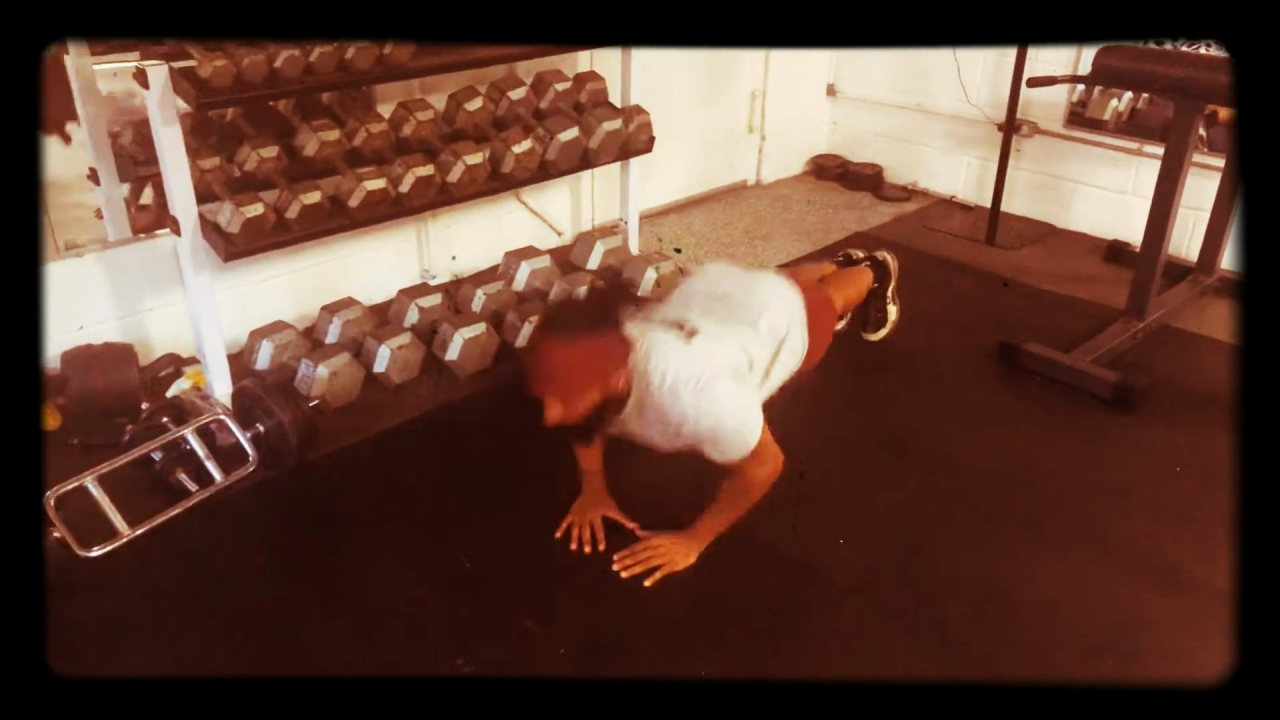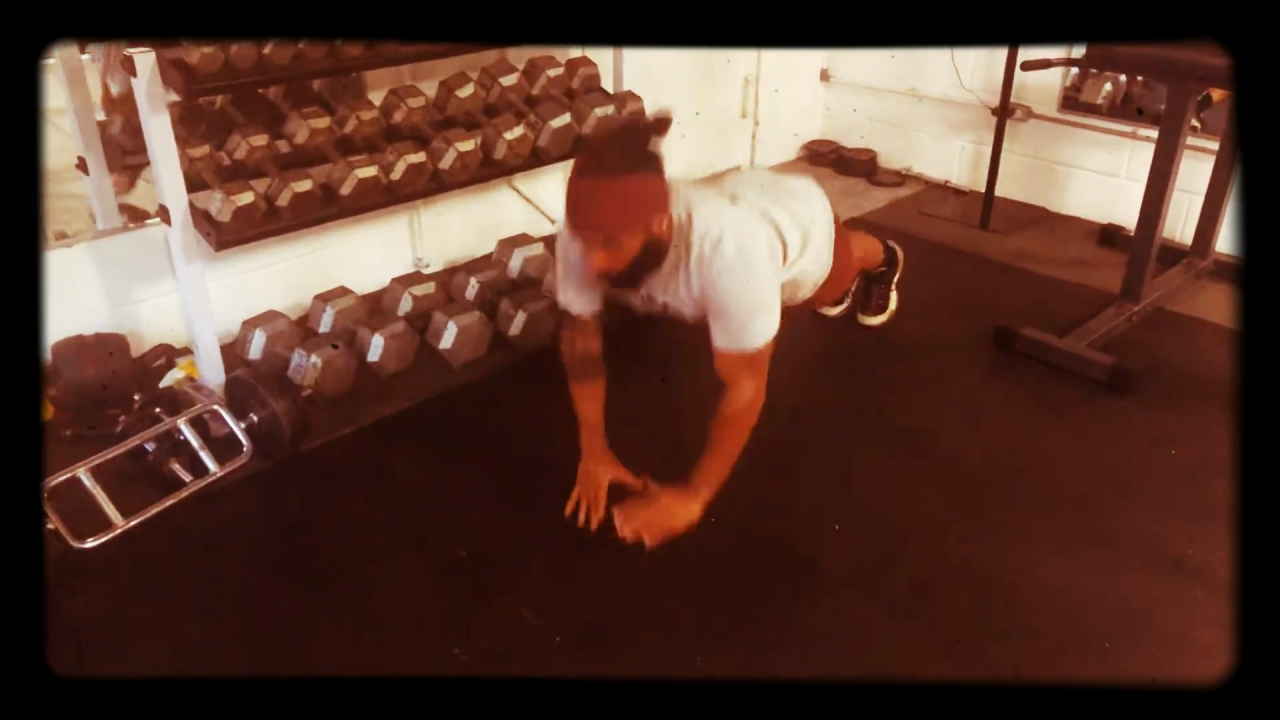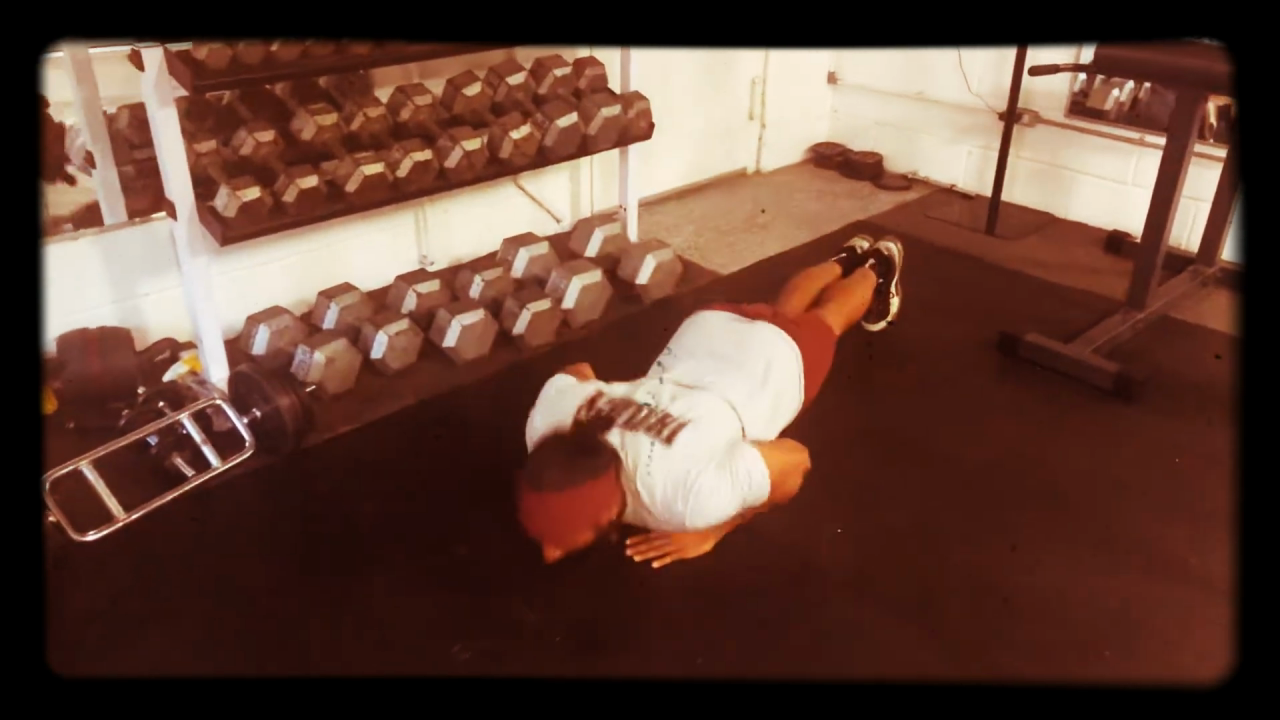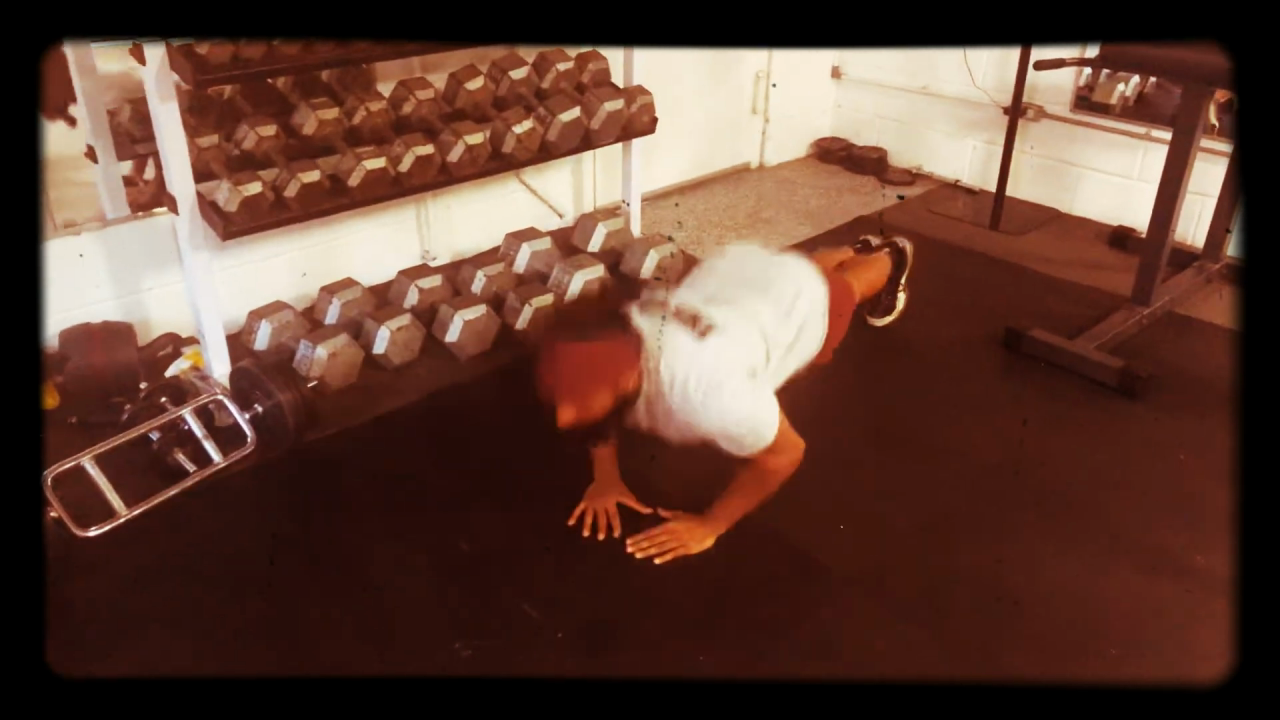
dt=0.4s
person 1, frame 1
left shoulder: (690, 394)
right shoulder: (555, 353)
left elbow: (766, 463)
left wrist: (695, 538)
right wrist: (593, 490)
left hip: (779, 312)
right hip: (713, 287)
left knee: (828, 302)
left ankle: (874, 269)
right ankle: (843, 260)
person 1, frame 2
left shoulder: (729, 250)
right shoulder: (585, 237)
left elbow: (745, 389)
right elbow: (580, 336)
left wrist: (695, 494)
right wrist: (594, 449)
left hip: (803, 218)
left knee: (850, 256)
left ankle: (884, 259)
person 1, frame 3
left shoulder: (683, 495)
right shoulder: (548, 426)
left elbow: (796, 462)
left wrist: (710, 532)
left hip: (777, 358)
right hip: (707, 331)
left knee: (826, 316)
right knee: (785, 309)
left ankle: (878, 265)
right ankle: (849, 257)
person 1, frame 4
left shoulder: (703, 391)
left elbow: (787, 452)
left wrist: (710, 525)
right wrist: (605, 479)
left hip: (802, 294)
right hip: (730, 268)
left knee: (848, 286)
left ankle: (891, 255)
right ankle: (860, 248)
